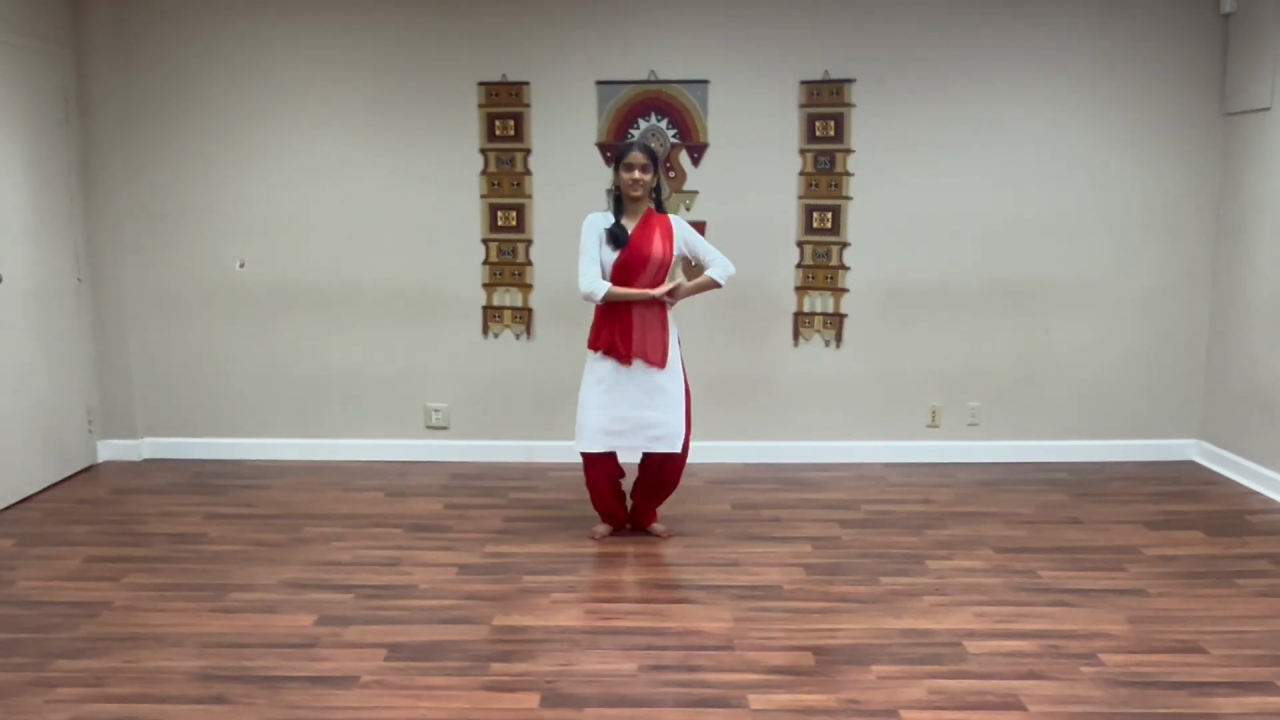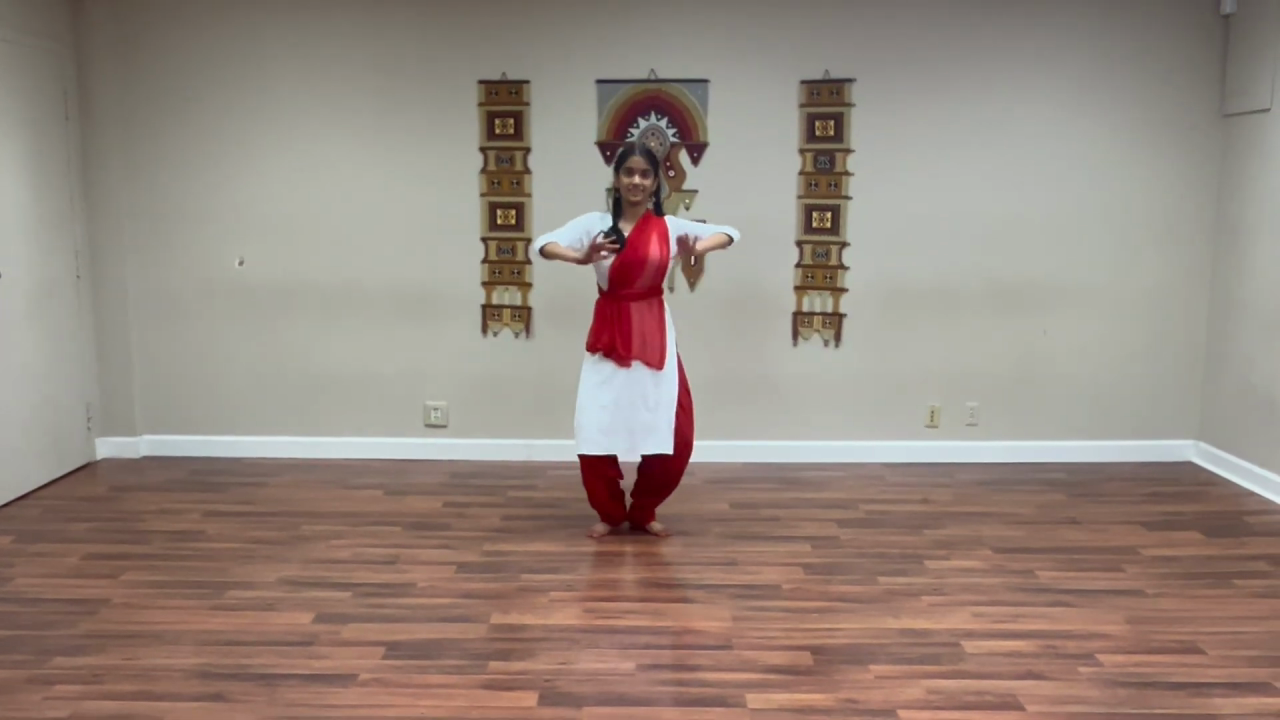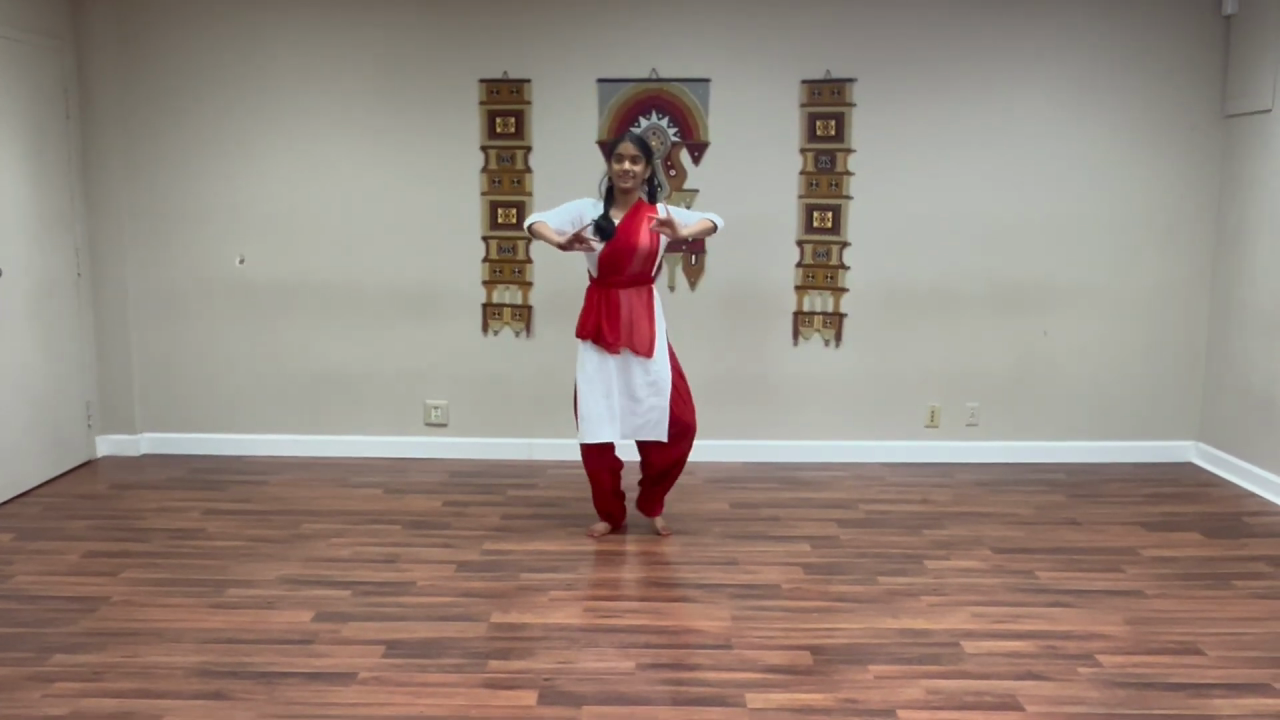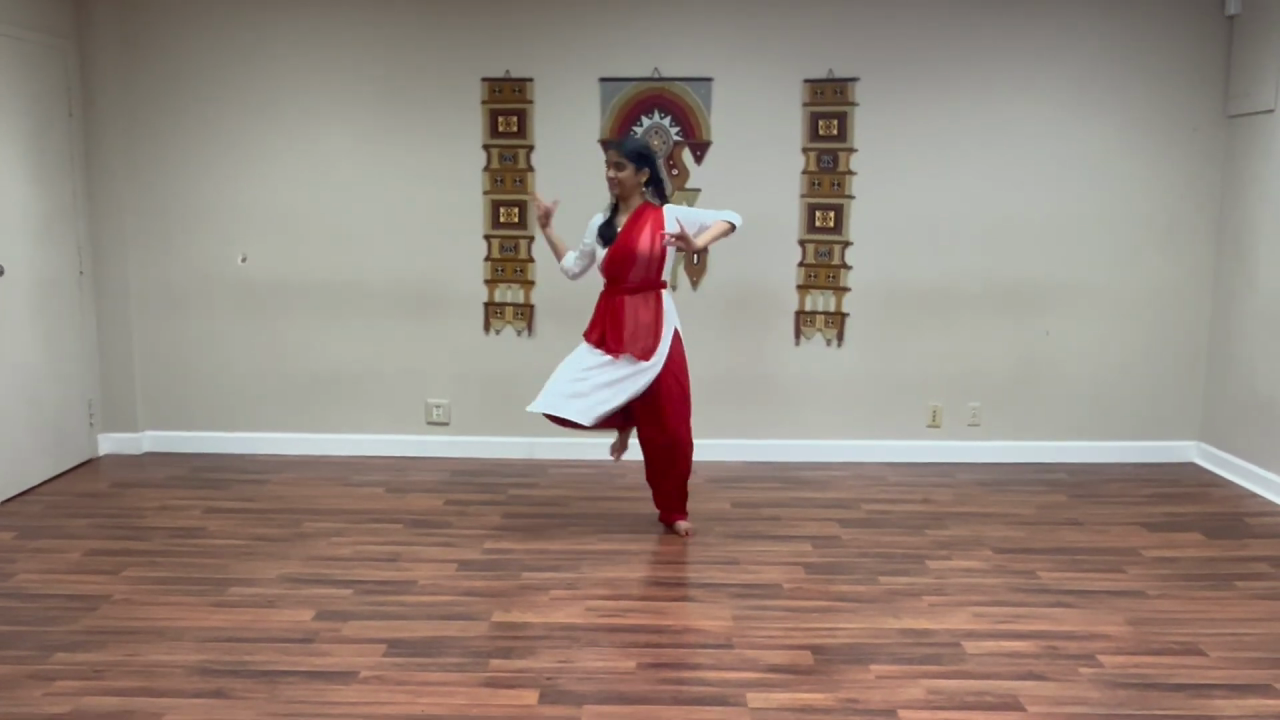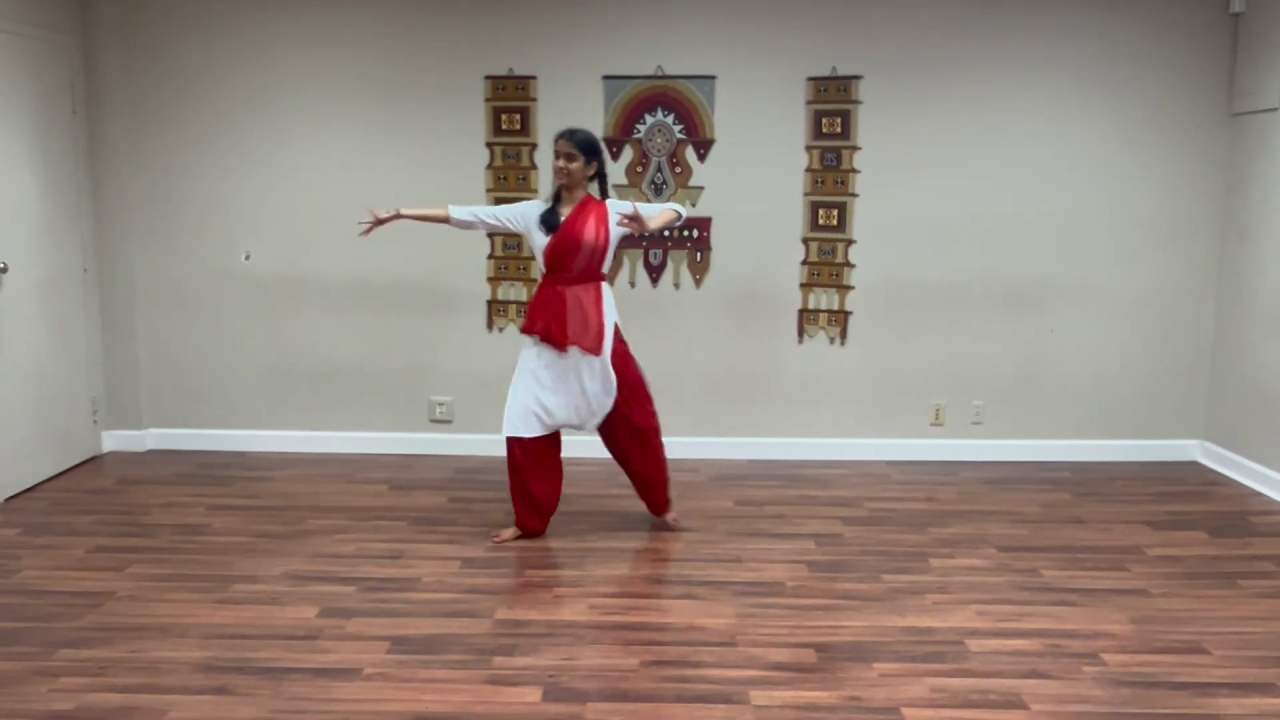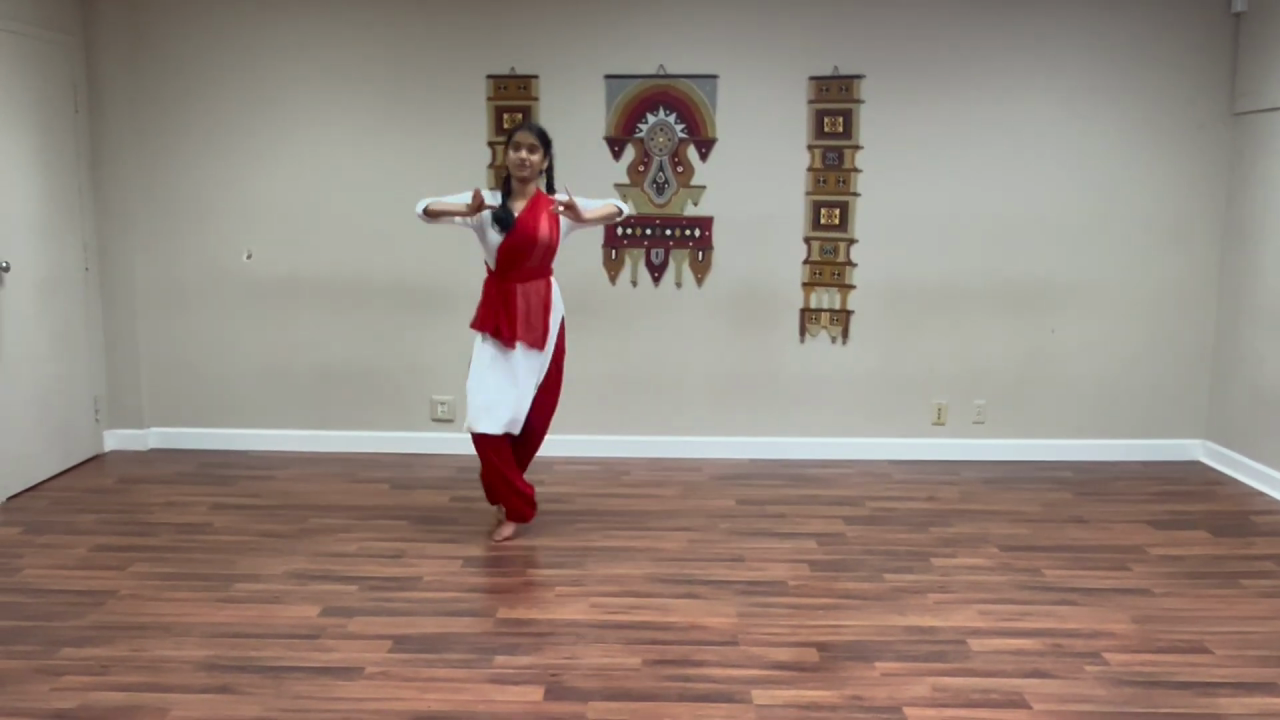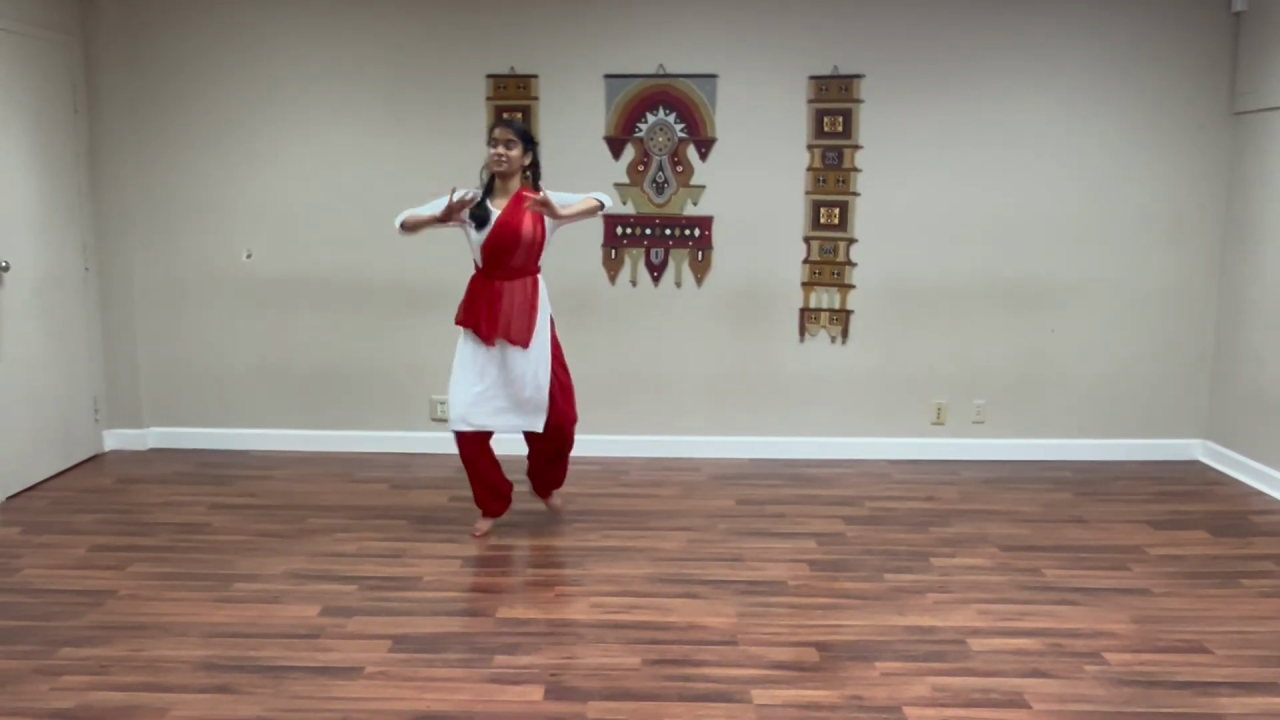
dt=0.4s
person 1, frame 1
left shoulder: (672, 226)
right shoulder: (597, 224)
left elbow: (723, 269)
right elbow: (588, 285)
left wrist: (682, 291)
right wrist: (647, 293)
left hip: (657, 339)
right hip: (610, 340)
left knee: (671, 439)
right knee: (595, 439)
left ankle: (644, 512)
right ankle: (612, 514)
person 1, frame 2
left shoulder: (669, 226)
right shoulder: (595, 224)
left elbow: (730, 232)
right elbow: (543, 244)
left wrist: (698, 248)
right wrist: (579, 257)
left hip: (655, 336)
right hip: (608, 338)
left knee: (674, 438)
right knee: (594, 436)
left ankle: (643, 511)
right ankle: (611, 513)
person 1, frame 3
left shoulder: (660, 213)
right shoulder: (586, 210)
left elbow: (713, 221)
right elbow: (534, 222)
left wrist: (681, 234)
right wrist: (561, 242)
left hip: (645, 323)
right hip: (599, 323)
left knee: (677, 420)
right knee: (597, 424)
left ankle: (652, 501)
right ankle: (610, 513)
person 1, frame 4
left shoulder: (669, 217)
right shoulder: (602, 224)
left elbow: (730, 219)
right elbow: (572, 268)
left wrist: (699, 243)
right wrist: (547, 227)
left hip: (655, 328)
right hip: (608, 328)
left knee: (669, 430)
right knee: (560, 402)
left ankle: (674, 511)
right ankle: (617, 420)
person 1, frame 5
left shoulder: (613, 211)
right shoulder: (534, 212)
left elbow: (675, 211)
right elbow: (468, 215)
left wrist: (650, 227)
right wrist: (405, 214)
left hip: (595, 320)
right hip: (548, 324)
left knee: (631, 417)
right knee: (526, 420)
left ankle: (659, 503)
right ankle: (531, 519)
person 1, frame 6
left shoulder: (559, 205)
right shoulder: (486, 201)
left elbow: (619, 207)
right elbow: (427, 207)
left wrist: (585, 218)
right wrist: (463, 213)
left hip: (542, 316)
right hip: (496, 317)
left knee: (531, 416)
right knee: (487, 417)
left ankle: (509, 500)
right ankle: (517, 508)
person 1, frame 7
left shoulder: (542, 202)
right shoulder: (470, 203)
left elbow: (600, 201)
right elbow: (404, 223)
left wrist: (560, 215)
right wrist: (439, 217)
left hip: (528, 312)
right hip: (482, 313)
left knee: (553, 414)
right knee: (470, 415)
left ankle: (546, 483)
right ankle: (492, 504)
